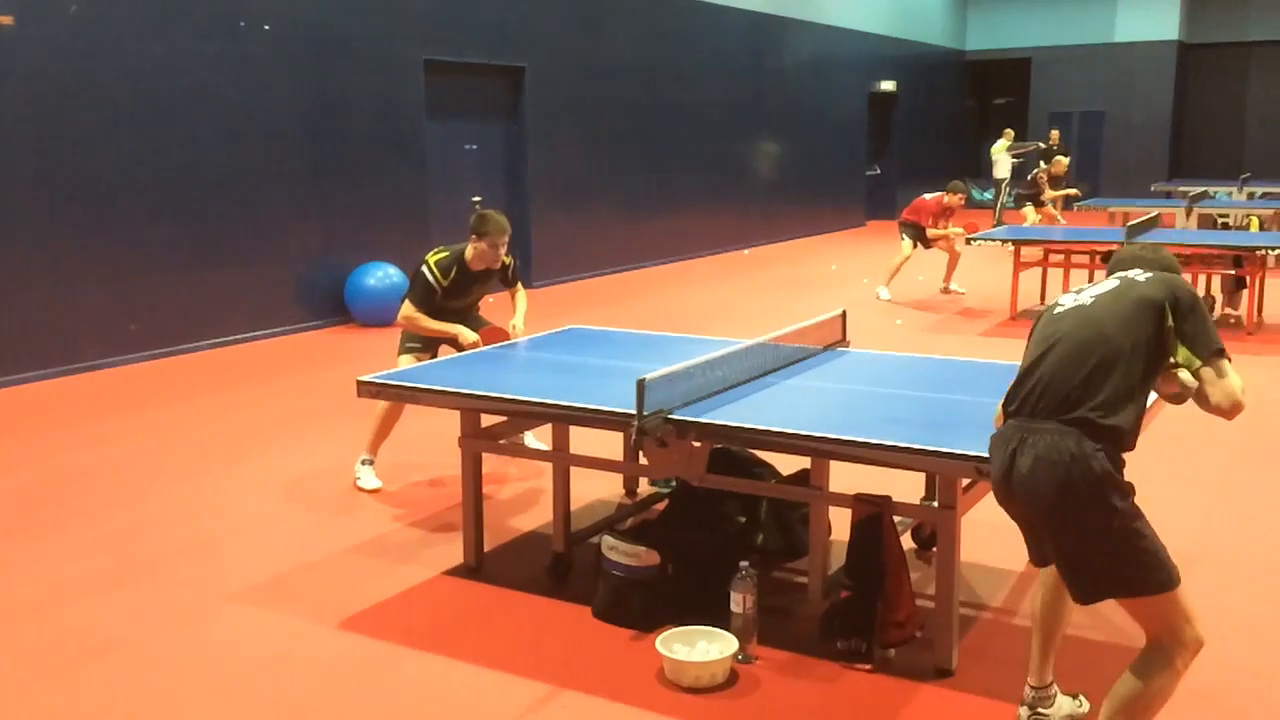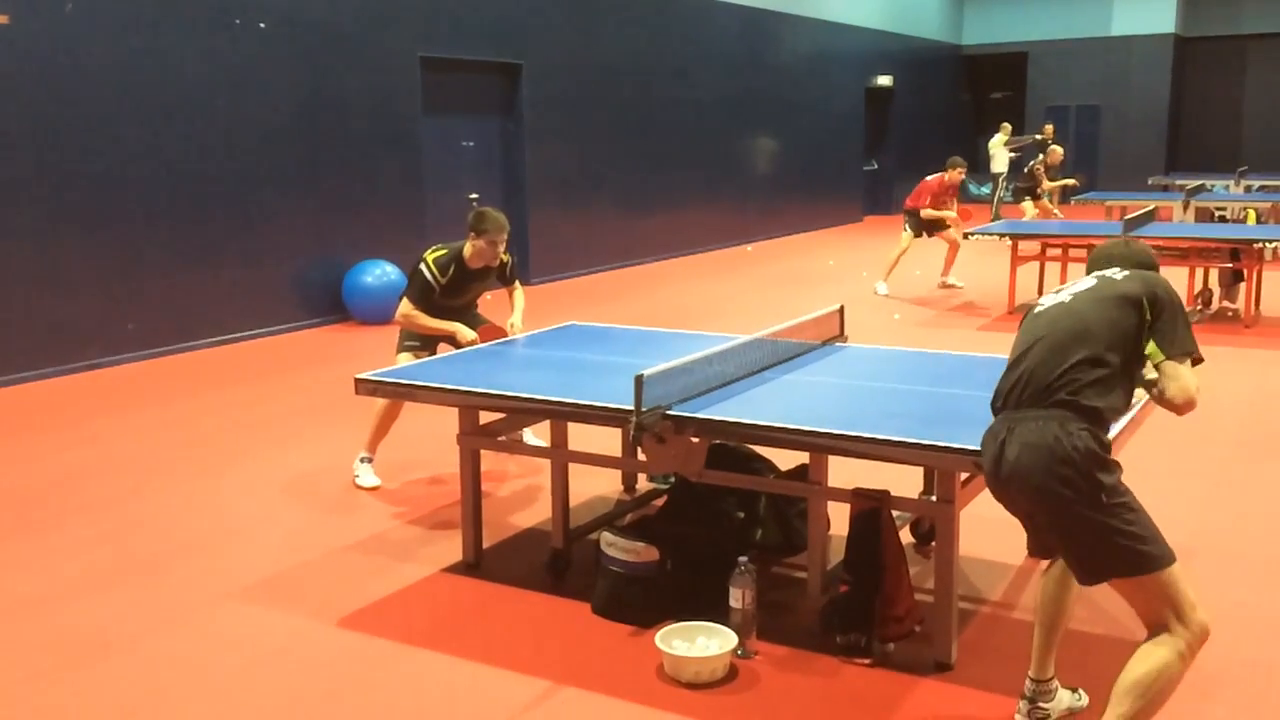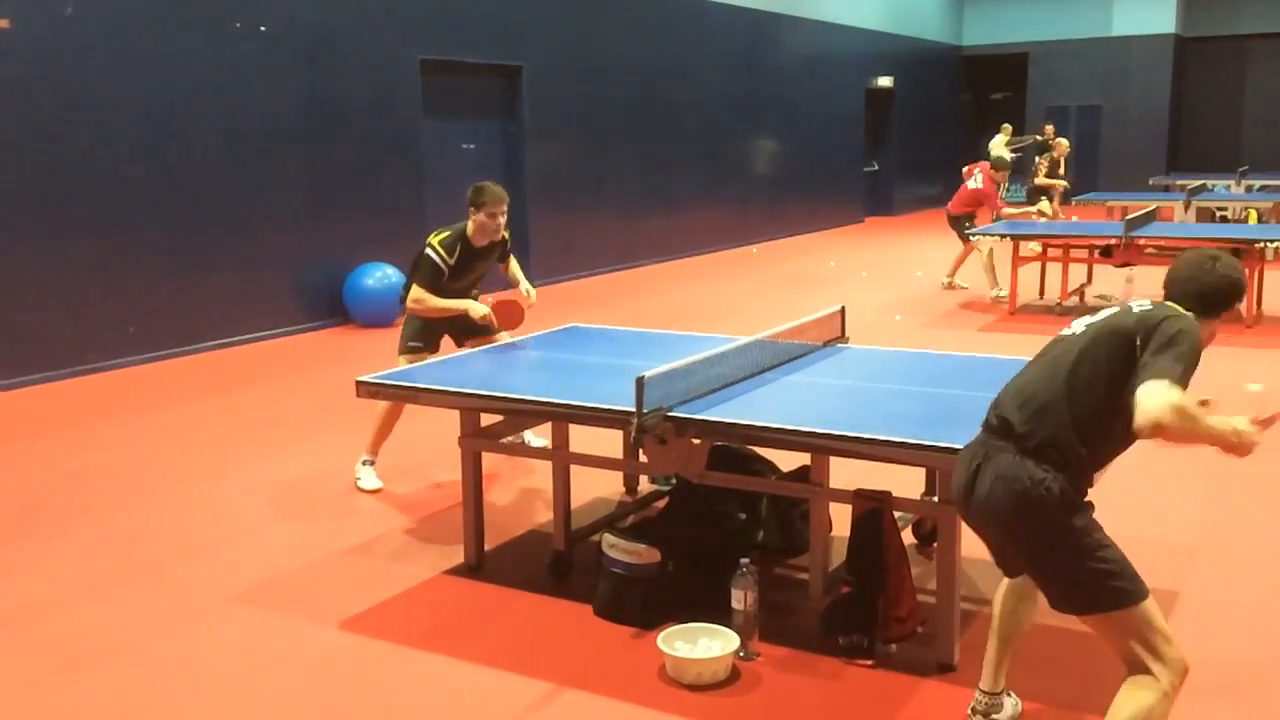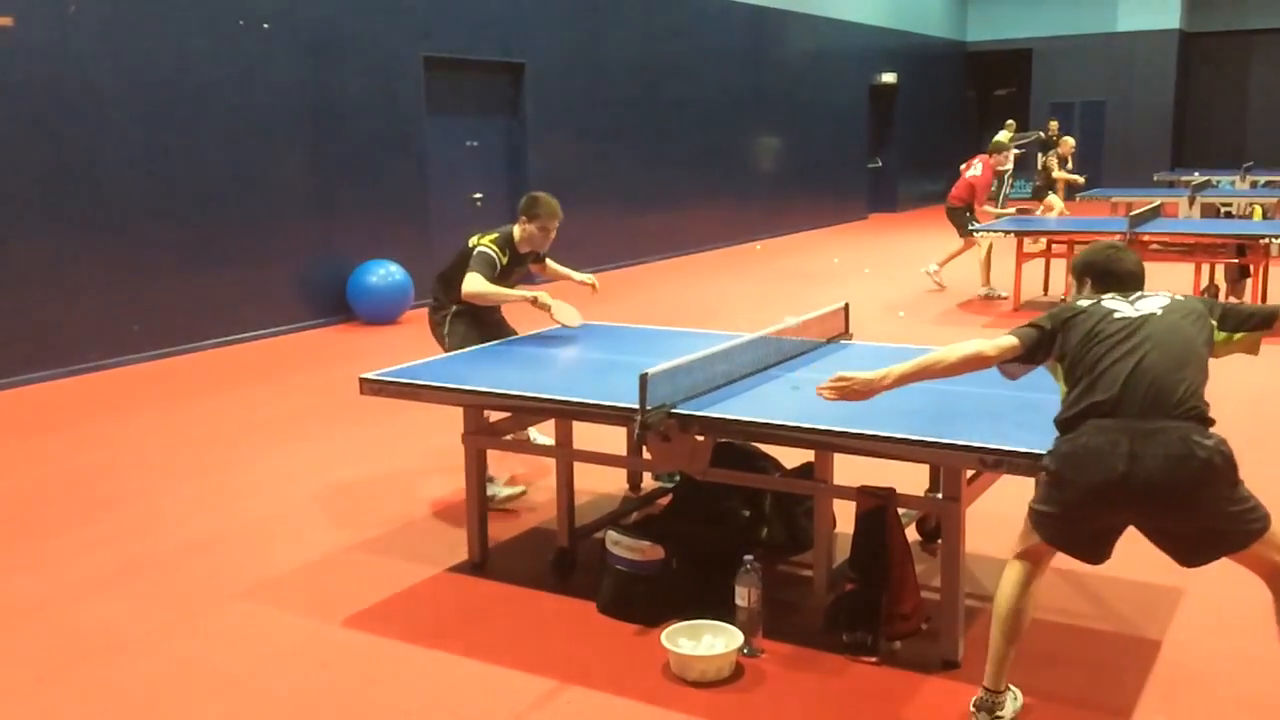
dt=0.7s
person 1, frame 1
left shoulder: (1067, 300)
right shoulder: (1170, 289)
right elbow: (1228, 399)
right wrist: (1179, 380)
left hip: (1010, 457)
right hip: (1073, 466)
left knee: (1064, 557)
right knee: (1177, 641)
person 1, frame 2
left shoulder: (1051, 300)
right shoulder: (1151, 287)
right elbow: (1181, 397)
right wrist: (1143, 371)
left hip: (1002, 447)
right hip: (1060, 451)
left knee: (1066, 550)
right knee: (1182, 627)
person 1, frame 3
left shoulder: (1115, 320)
right shoulder: (1178, 327)
right elbow: (1153, 416)
right wrist: (1227, 434)
left hip: (974, 472)
right hip: (1031, 488)
left knee: (1033, 562)
right knee: (1160, 668)
person 1, frame 4
left shoulder: (1072, 315)
right shoulder: (1195, 308)
left elbow: (985, 351)
left wrist: (881, 380)
left hip: (1089, 456)
right hip: (1184, 457)
left knee: (1028, 557)
person 2, frame 1
left shoulder: (503, 261)
right shoulder: (440, 265)
left elbow: (517, 291)
right elbow: (405, 317)
left wrist: (518, 317)
right wrist: (456, 331)
left hip: (466, 318)
right hip: (425, 323)
left ankle: (517, 432)
right ankle: (367, 460)
person 2, frame 2
left shoulder: (500, 260)
right shoulder: (438, 264)
left elbow: (515, 289)
right elbow: (404, 315)
left wrist: (516, 316)
right wrist: (454, 330)
left hip: (464, 316)
right hip: (423, 321)
left ankle: (516, 429)
right ankle: (365, 459)
person 2, frame 3
left shoulder: (499, 237)
right shoulder: (442, 247)
left elbow: (507, 261)
right elbow: (414, 302)
left wrist: (522, 283)
right wrist: (466, 306)
left hip: (466, 307)
right hip: (426, 310)
left ankle: (515, 432)
right ankle: (367, 460)
person 2, frame 4
left shoulder: (532, 245)
right shoulder: (491, 248)
left elbow: (541, 266)
right elbow: (470, 290)
left wrist: (574, 276)
right wrist: (527, 296)
left hip: (486, 314)
right hip: (453, 313)
left ankle: (522, 430)
